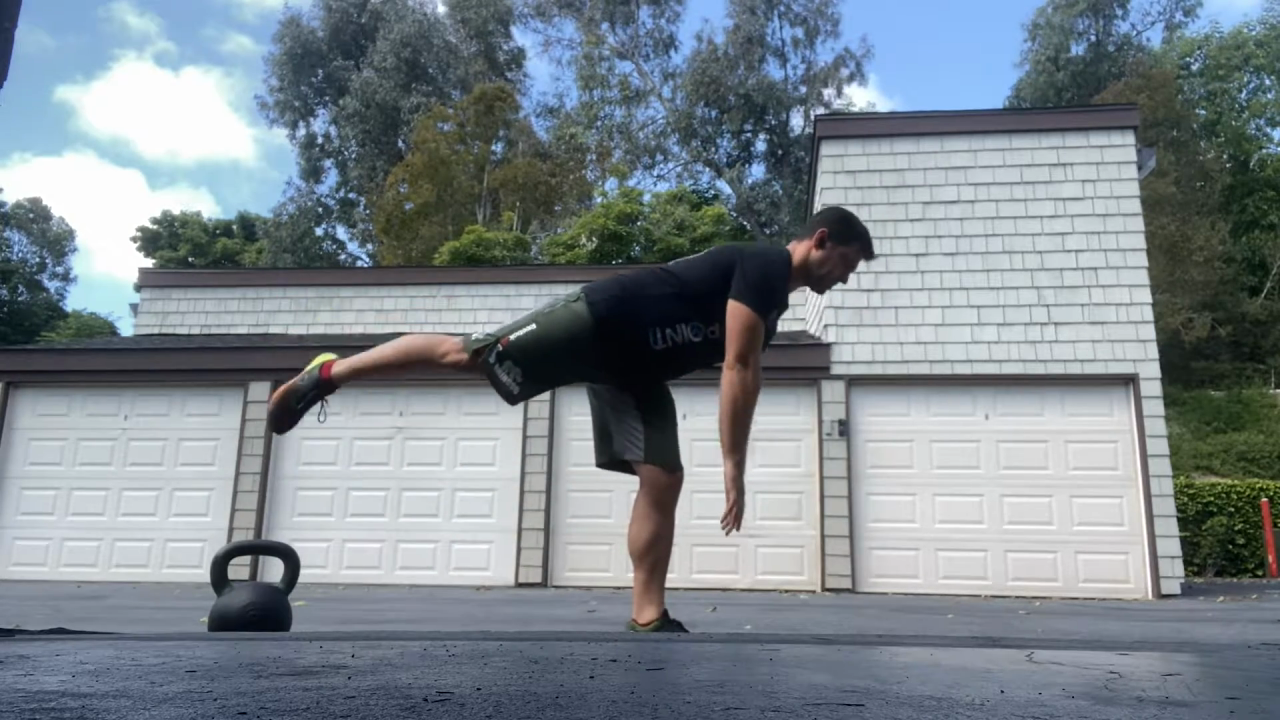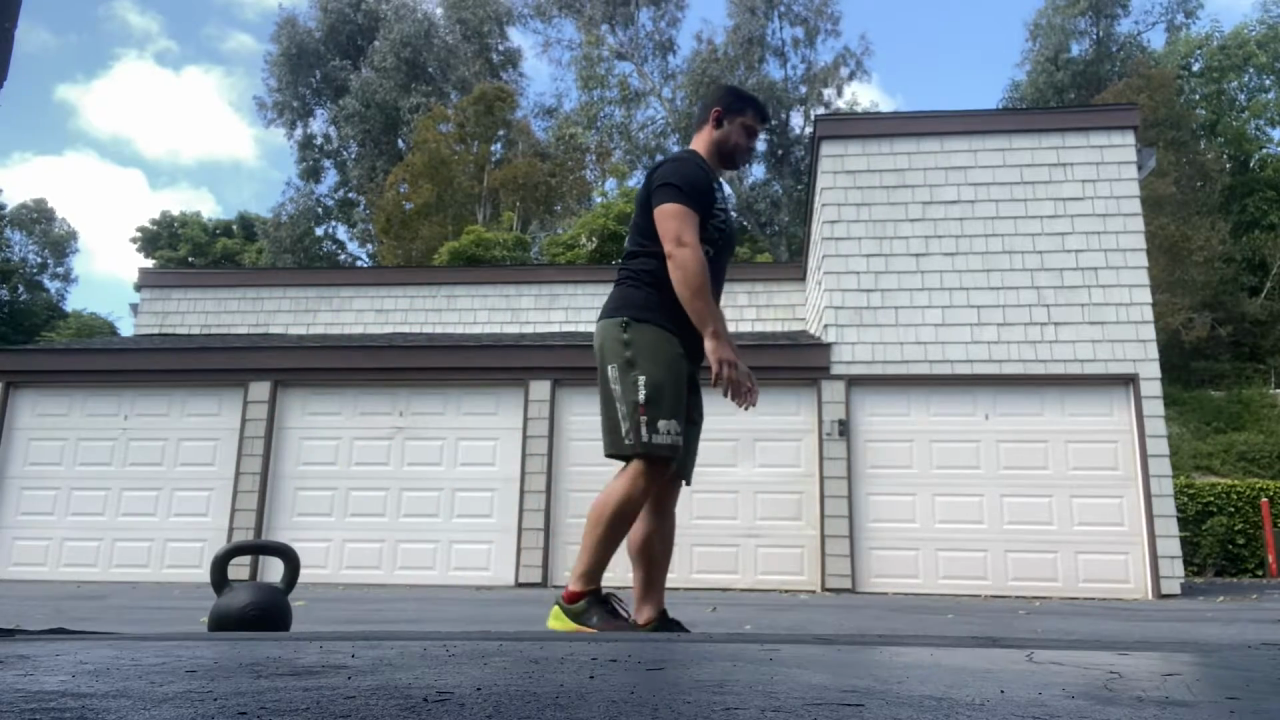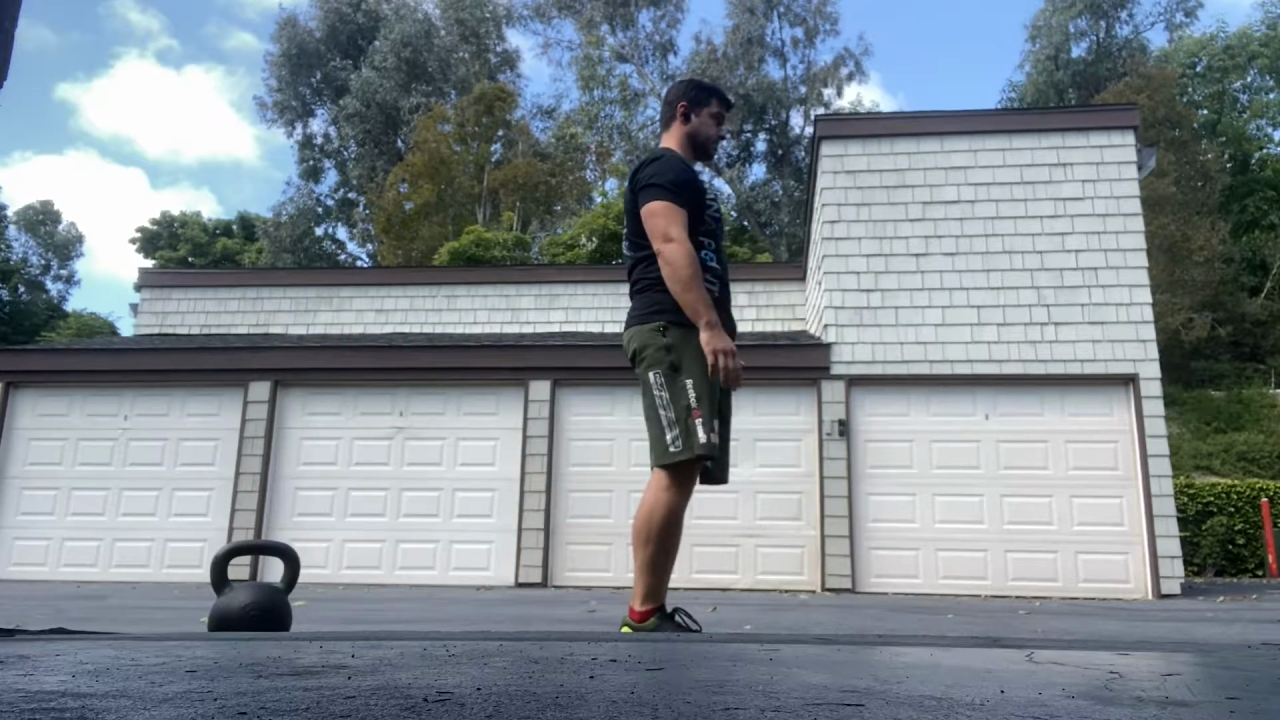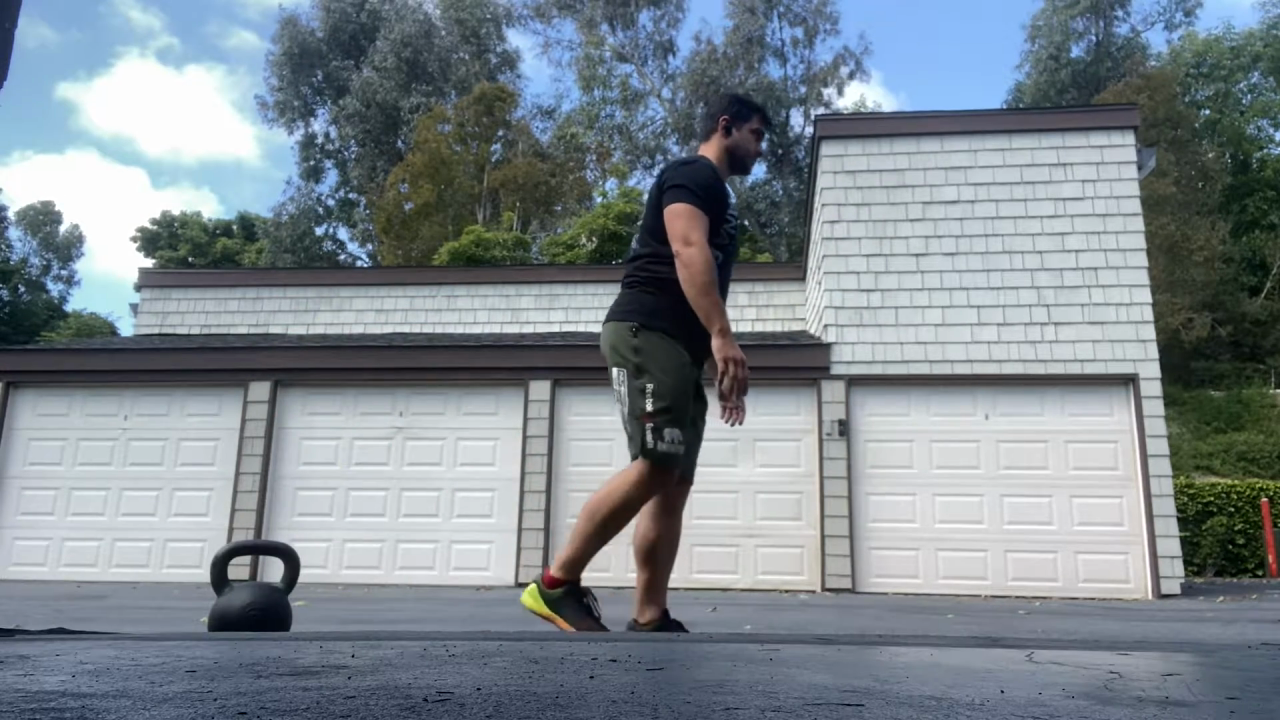
dt=0.7s
person 1, frame 1
left shoulder: (772, 292)
right shoulder: (765, 263)
left elbow: (742, 374)
right elbow: (738, 370)
left wrist: (735, 466)
right wrist: (734, 467)
left hip: (636, 366)
right hip: (598, 324)
left knee: (663, 482)
right knee: (463, 354)
left ankle: (648, 616)
right ankle: (330, 374)
person 1, frame 2
left shoulder: (708, 188)
right shoulder: (681, 172)
left elbow: (706, 272)
right elbow: (681, 252)
left wrist: (717, 351)
right wrist: (714, 337)
left hip: (675, 340)
right hip: (640, 326)
left knee: (667, 479)
right knee: (651, 463)
left ankle: (649, 615)
right ankle: (578, 595)
person 1, frame 3
left shoulder: (685, 180)
right shoulder: (662, 170)
right elbow: (671, 248)
left wrist: (714, 334)
right wrist: (711, 327)
left hip: (694, 342)
right hip: (673, 333)
left knee: (679, 473)
right knee: (676, 469)
left ankle: (654, 612)
right ankle: (643, 616)
person 1, frame 4
left shoulder: (712, 193)
right shoulder: (693, 175)
left elbow: (704, 271)
right elbow: (689, 253)
left wrist: (726, 369)
right wrist: (721, 337)
left hip: (672, 342)
right hip: (647, 332)
left knee: (673, 479)
right knee: (655, 468)
left ankle: (651, 617)
right ankle: (557, 583)
